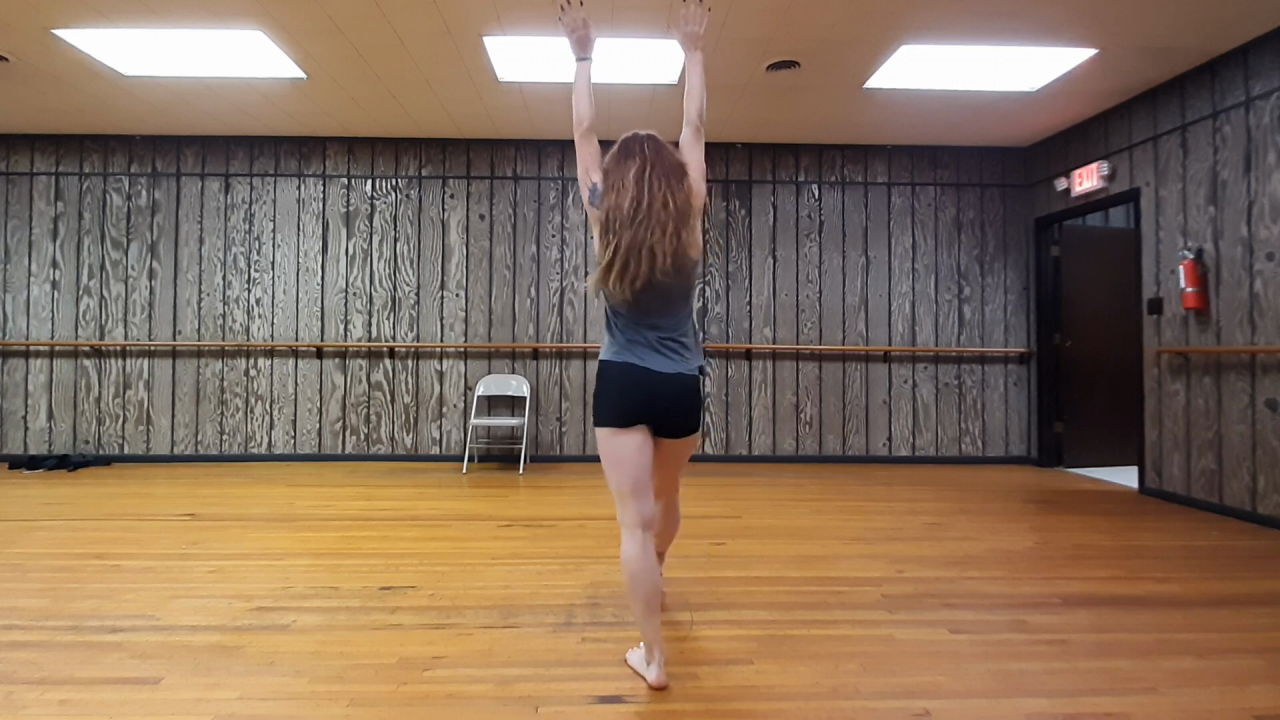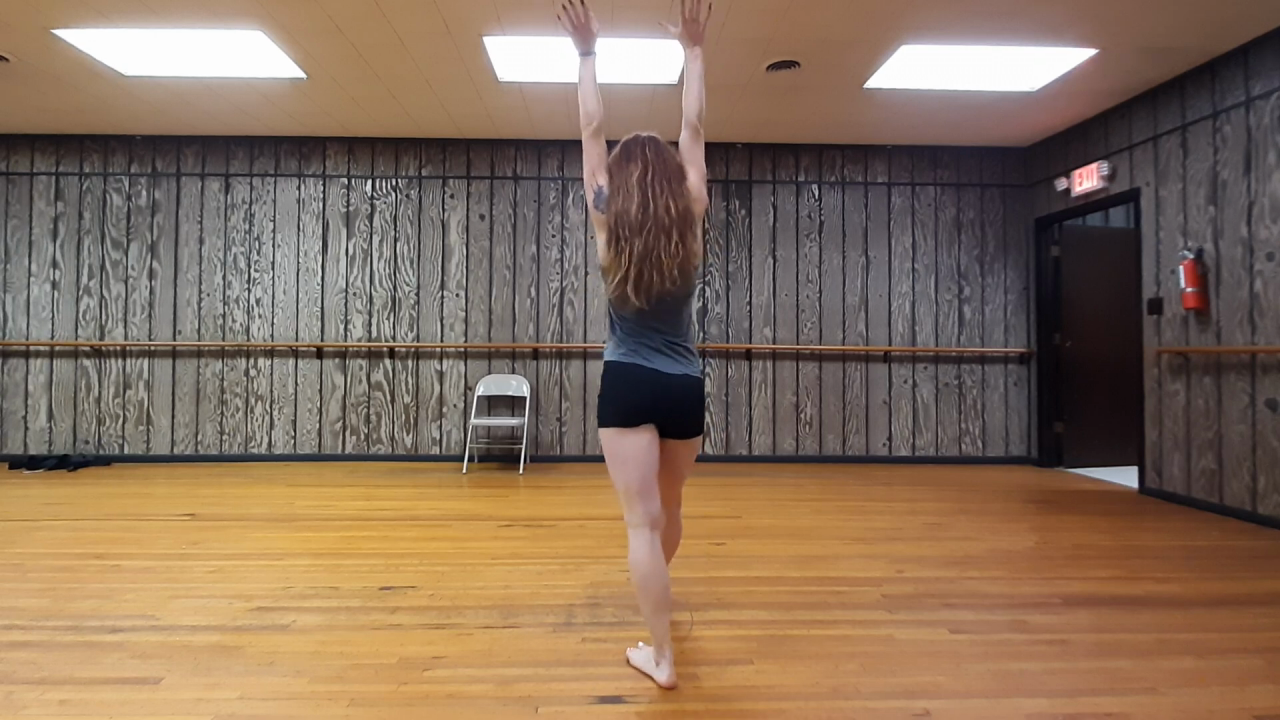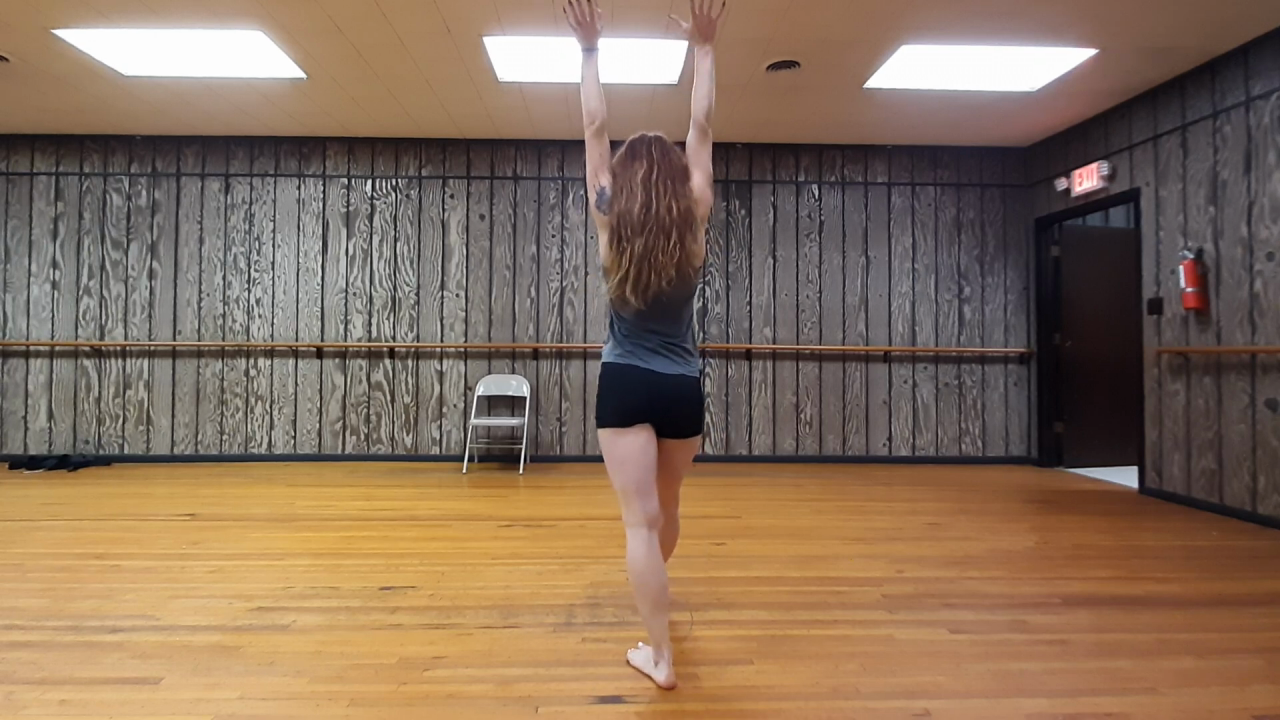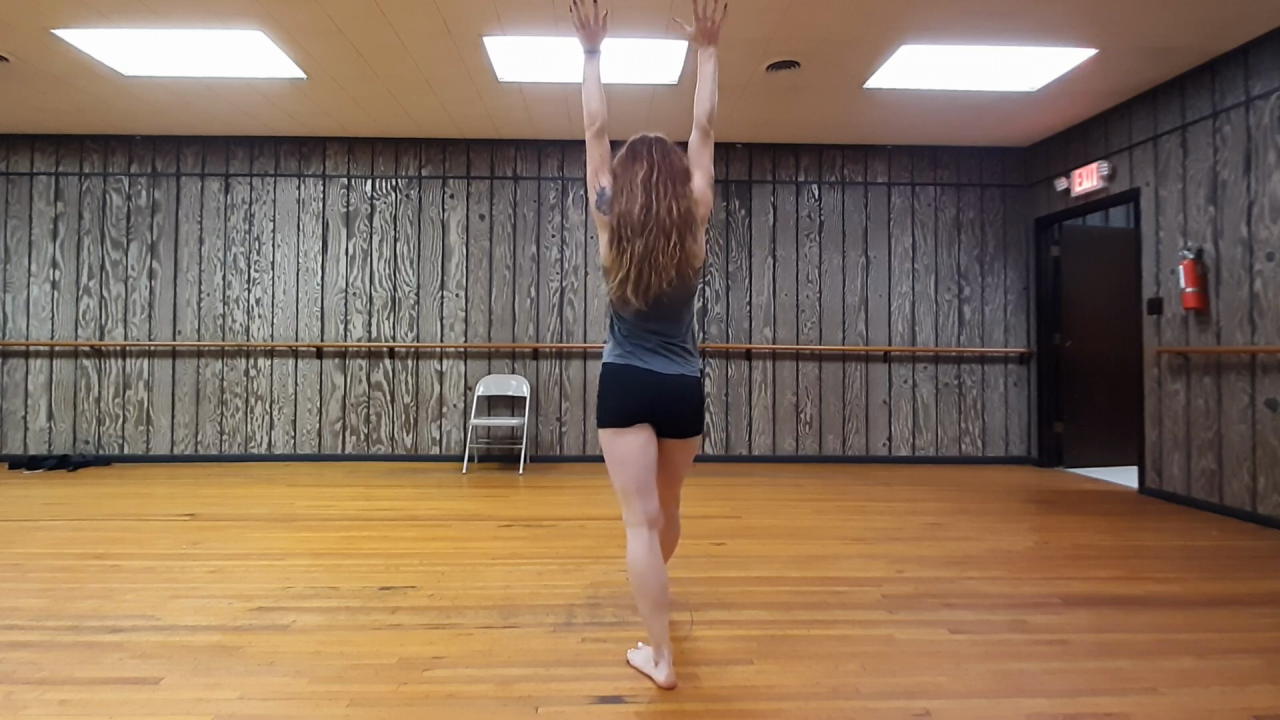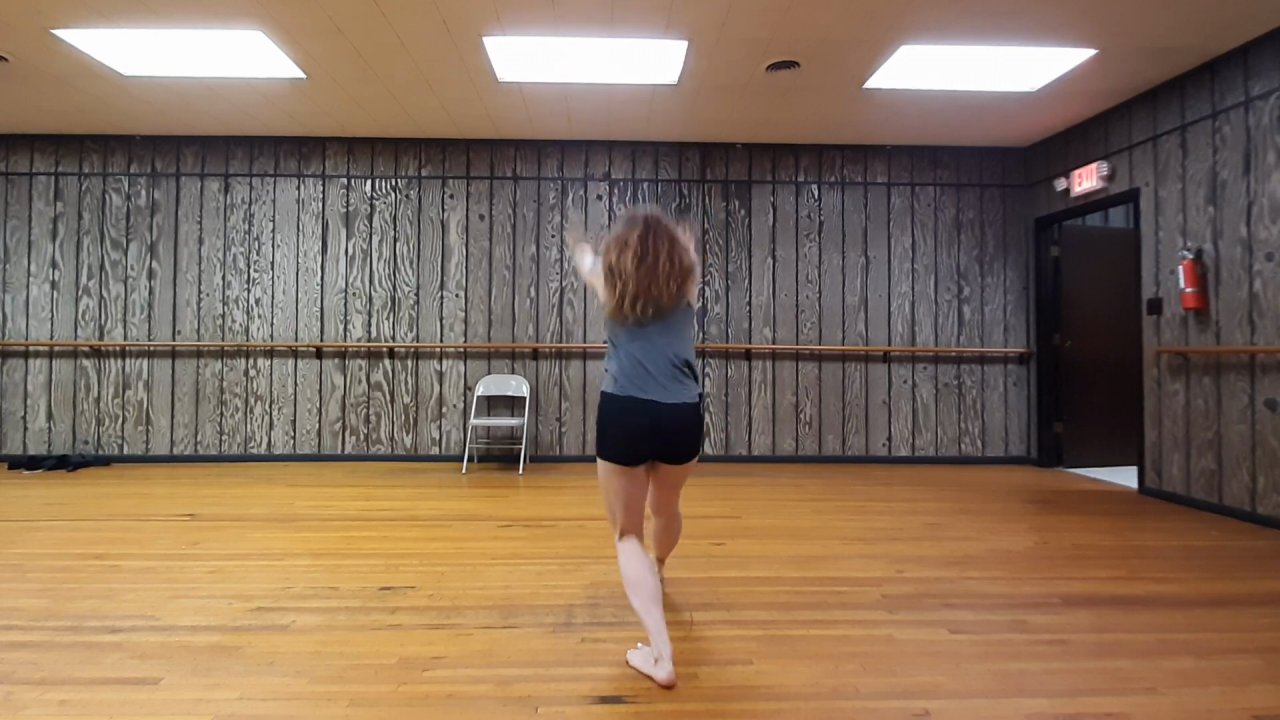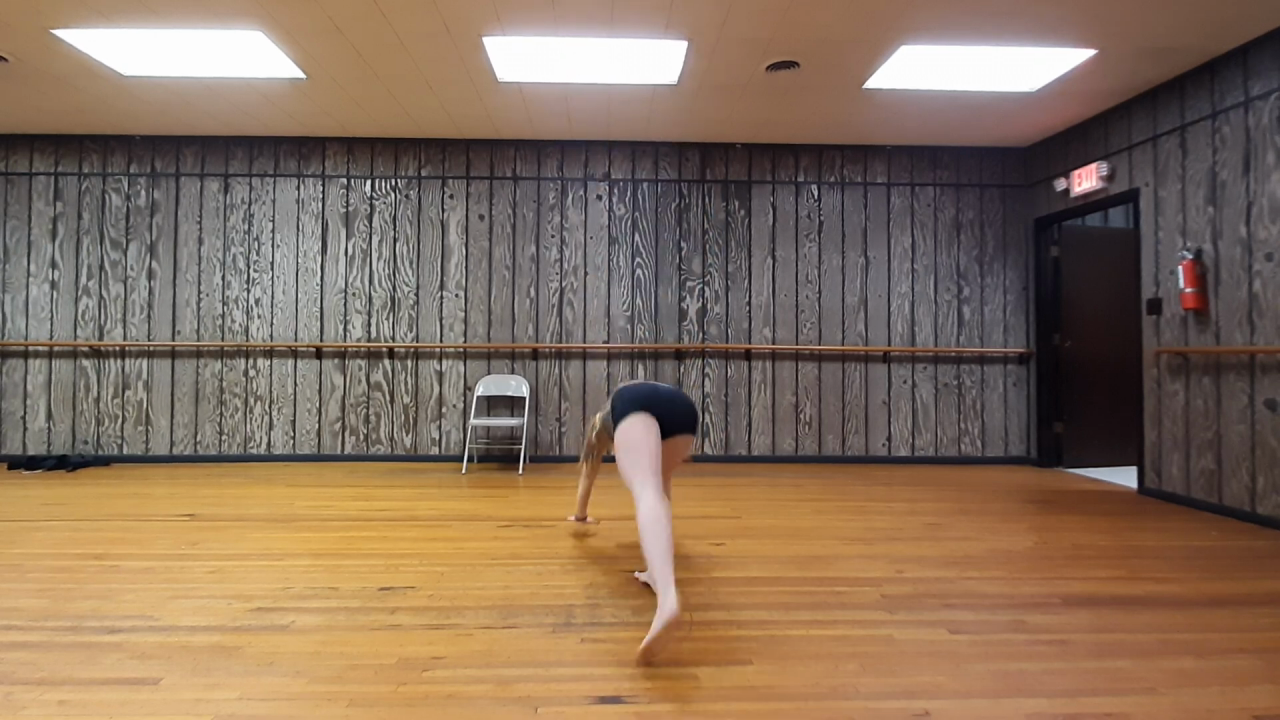
dt=0.7s
person 1, frame 1
left shoulder: (606, 219)
right shoulder: (688, 220)
left elbow: (583, 134)
right elbow: (695, 130)
left wrist: (582, 58)
left hip: (624, 383)
right hip: (682, 386)
left knee: (635, 521)
right knee: (664, 502)
left ankle: (651, 656)
right ankle: (654, 579)
person 1, frame 2
left shoulder: (609, 224)
right shoulder: (689, 223)
left elbow: (593, 132)
right elbow: (694, 131)
left hip: (627, 386)
right hip: (685, 387)
left knee: (643, 523)
right knee: (669, 510)
left ankle: (660, 655)
right ankle: (656, 587)
person 1, frame 3
left shoulder: (612, 225)
right shoulder: (693, 225)
left elbow: (595, 131)
right elbow: (702, 131)
left hip: (625, 386)
right hip: (683, 388)
left knee: (641, 521)
right knee: (666, 510)
left ankle: (659, 655)
right ankle: (654, 588)
person 1, frame 4
left shoulder: (611, 227)
right shoulder: (693, 229)
left elbow: (595, 132)
right elbow: (704, 131)
left hip: (625, 387)
right hip: (684, 389)
left knee: (642, 522)
right knee: (667, 512)
left ankle: (659, 656)
right ankle: (653, 590)
person 1, frame 5
left shoulder: (610, 280)
right shoulder: (685, 282)
left elbow: (586, 264)
left wrist: (582, 255)
right wrist: (683, 241)
left hip: (624, 413)
right hip: (682, 416)
left knee: (628, 534)
right knee: (666, 505)
left ankle: (660, 654)
right ankle: (655, 572)
person 1, frame 6
left shoulder: (604, 418)
left elbow: (588, 471)
right elbow: (663, 483)
left wrist: (580, 512)
left hip: (635, 405)
right hip: (682, 405)
left knee: (647, 497)
right knee: (656, 491)
left ankle: (668, 602)
right ankle: (657, 571)
